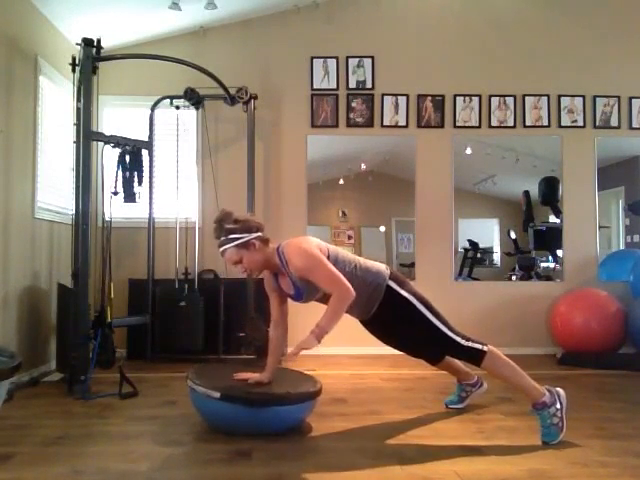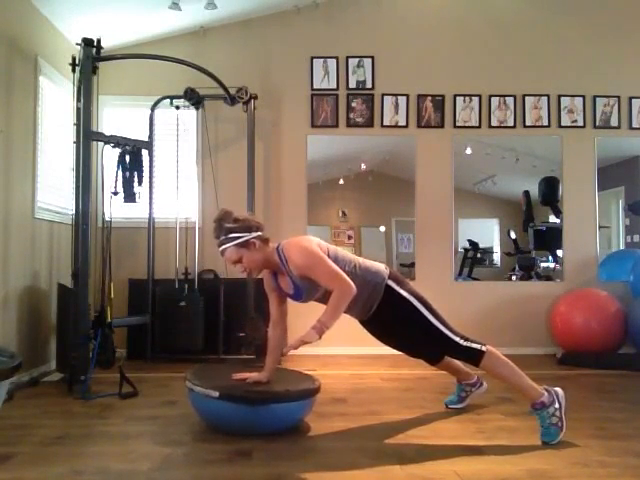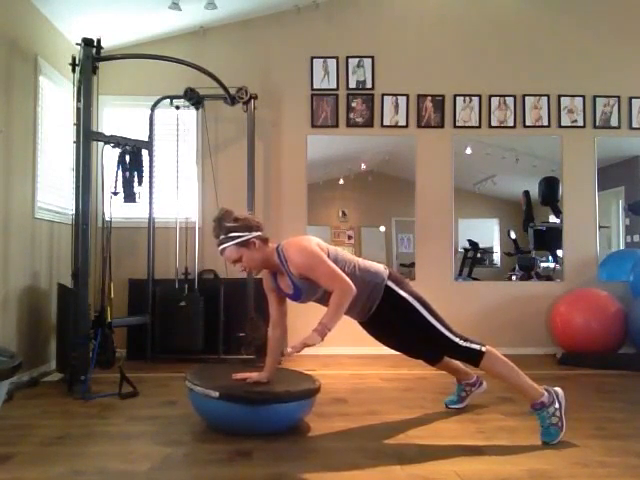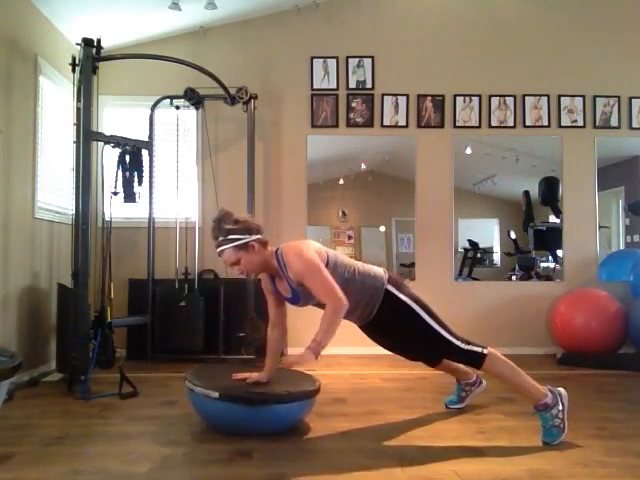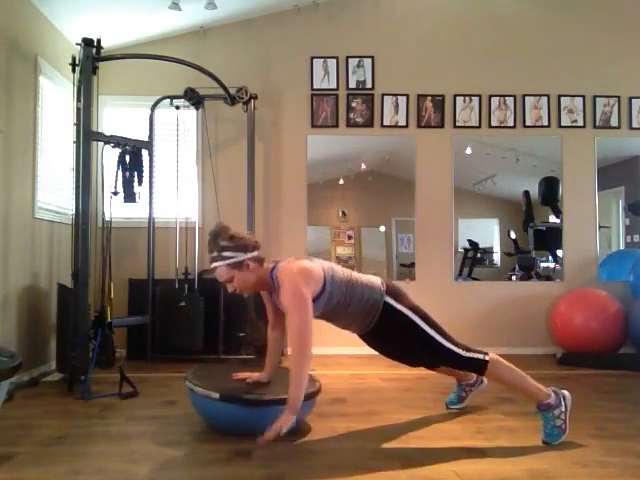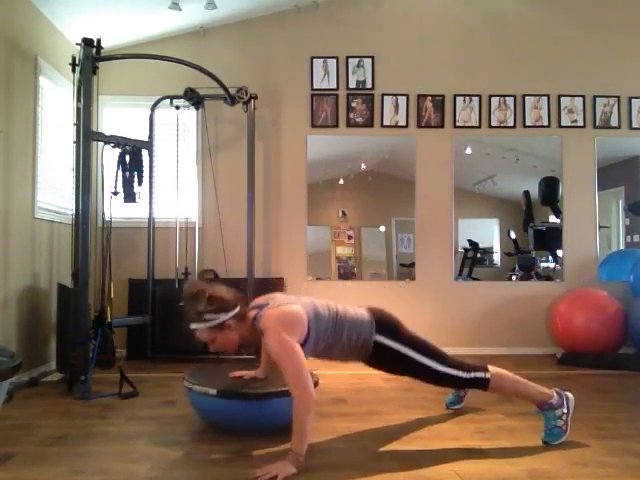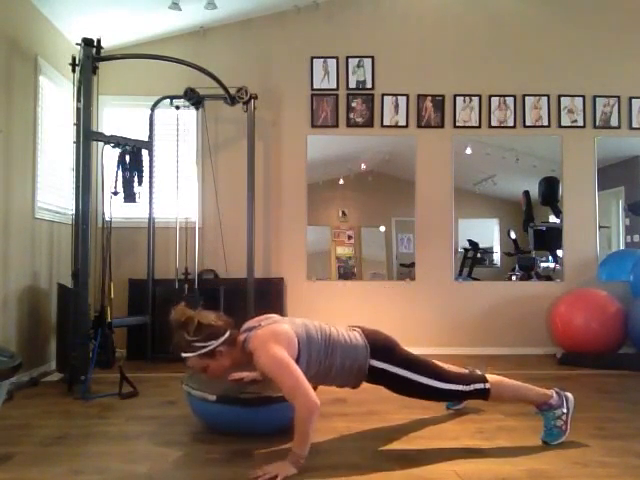
dt=0.3s
person 1, frame 1
left shoulder: (297, 253)
right shoulder: (271, 276)
left elbow: (344, 293)
right elbow: (278, 325)
left wrist: (315, 336)
right wrist: (267, 373)
left hip: (388, 292)
right hip: (369, 311)
left knee: (458, 344)
right knee: (427, 351)
left ankle: (545, 399)
right ankle: (469, 382)
person 1, frame 2
left shoulder: (297, 252)
right shoulder: (271, 276)
left elbow: (346, 287)
right elbow: (277, 325)
left wrist: (317, 330)
right wrist: (266, 373)
left hip: (386, 292)
right hip: (368, 312)
left knee: (456, 345)
right knee: (426, 351)
left ankle: (544, 399)
right ankle: (469, 382)
person 1, frame 3
left shoulder: (297, 252)
right shoulder: (270, 276)
left elbow: (346, 288)
right elbow: (277, 325)
left wrist: (320, 332)
right wrist: (266, 373)
left hip: (386, 293)
right hip: (367, 313)
left knee: (456, 345)
right knee: (426, 351)
left ankle: (544, 399)
right ankle: (468, 382)
person 1, frame 4
left shoulder: (296, 257)
right shoulder: (269, 277)
left elbow: (337, 303)
right elbow: (276, 326)
left wrist: (311, 350)
right wrist: (266, 373)
left hip: (386, 297)
right hip: (368, 315)
left knee: (458, 348)
right knee: (425, 354)
left ankle: (547, 399)
right ankle: (469, 382)
person 1, frame 5
left shoulder: (290, 281)
right shoulder: (266, 283)
left elbow: (302, 349)
right elbow: (277, 328)
left wrist: (290, 413)
right wrist: (265, 373)
left hip: (385, 307)
right hip: (367, 323)
left knee: (459, 355)
right knee: (424, 359)
left ankle: (550, 400)
right ankle: (467, 383)
person 1, frame 6
left shoulder: (273, 328)
right shoulder: (256, 308)
left elbow: (304, 398)
right wrist: (261, 370)
left hip: (376, 336)
right hip: (363, 328)
left knee: (455, 373)
left ankle: (552, 400)
right ankle: (461, 386)
person 1, frame 7
left shoulder: (264, 350)
right shoulder: (250, 329)
left elbow: (309, 406)
right wrist: (258, 373)
left hip: (370, 358)
right hip: (358, 345)
left knee: (459, 390)
right knee: (430, 377)
left ankle: (552, 400)
right ankle: (461, 378)
